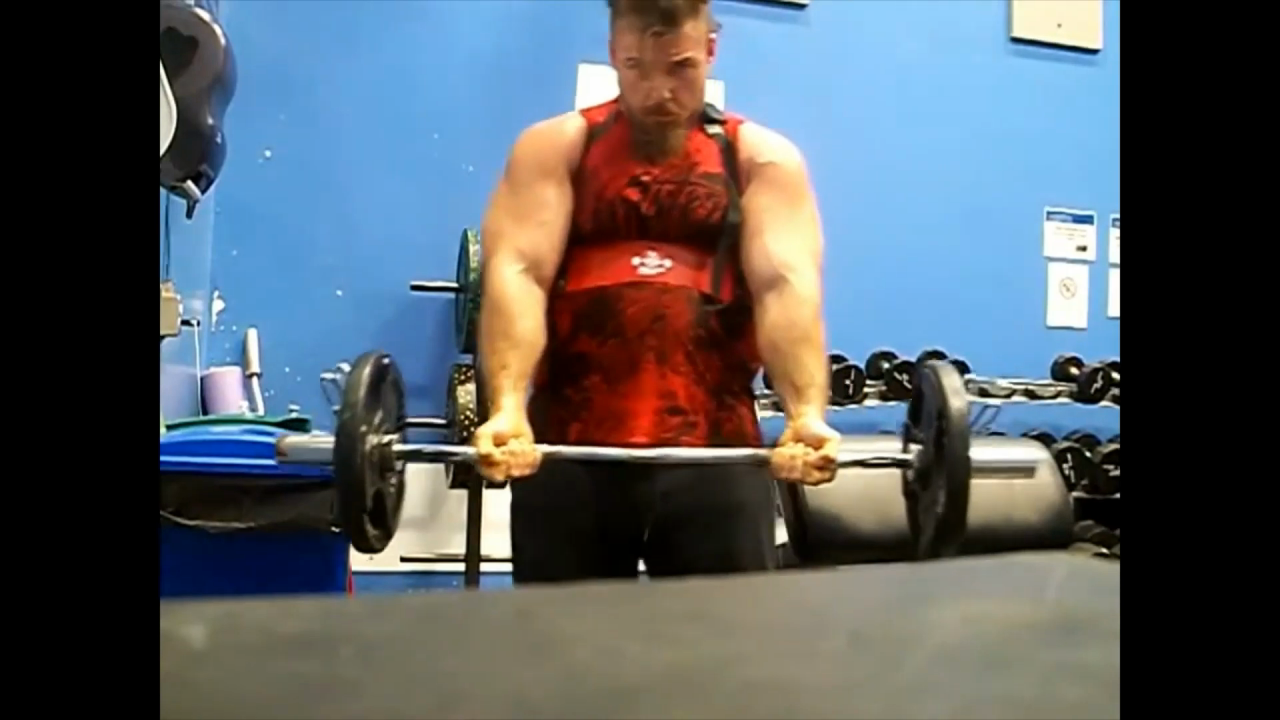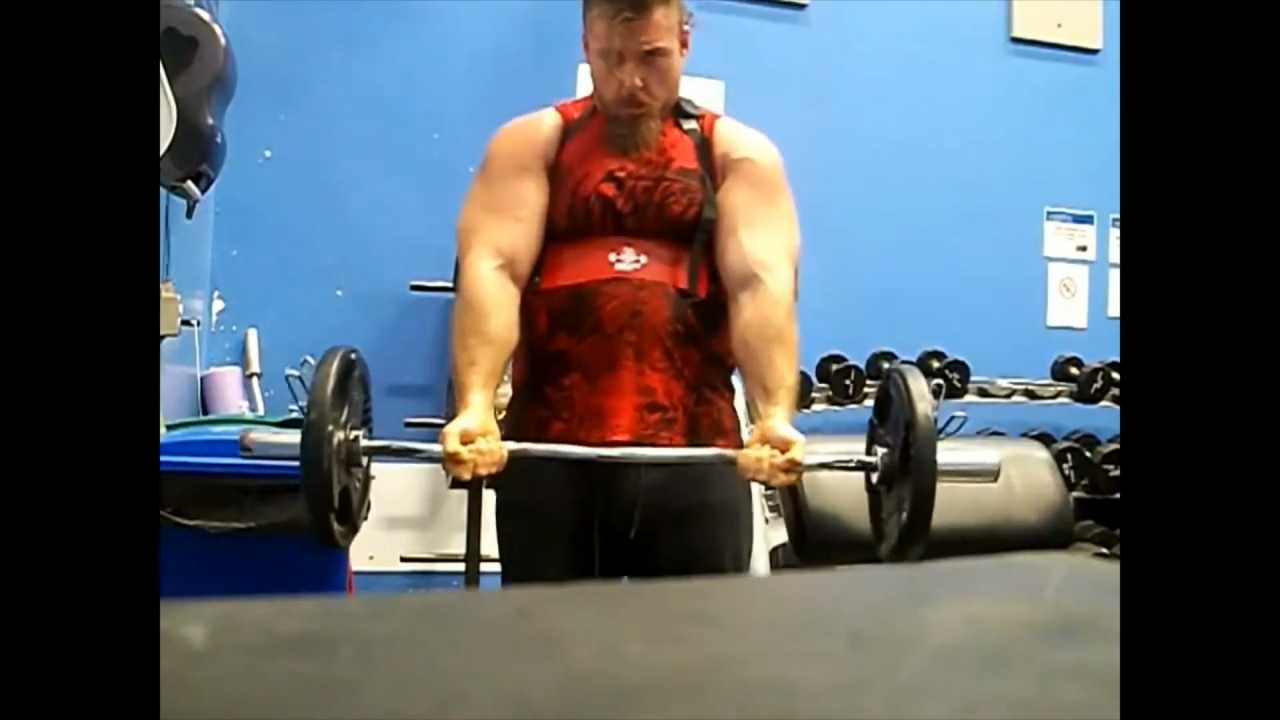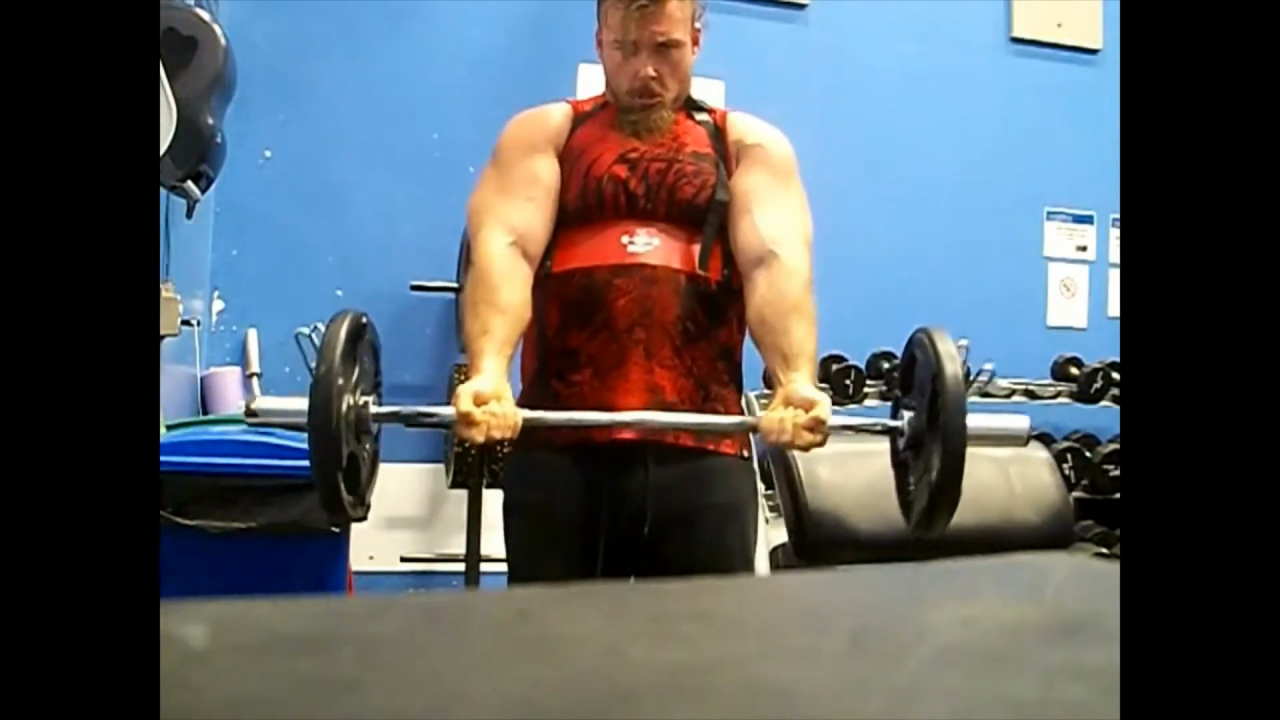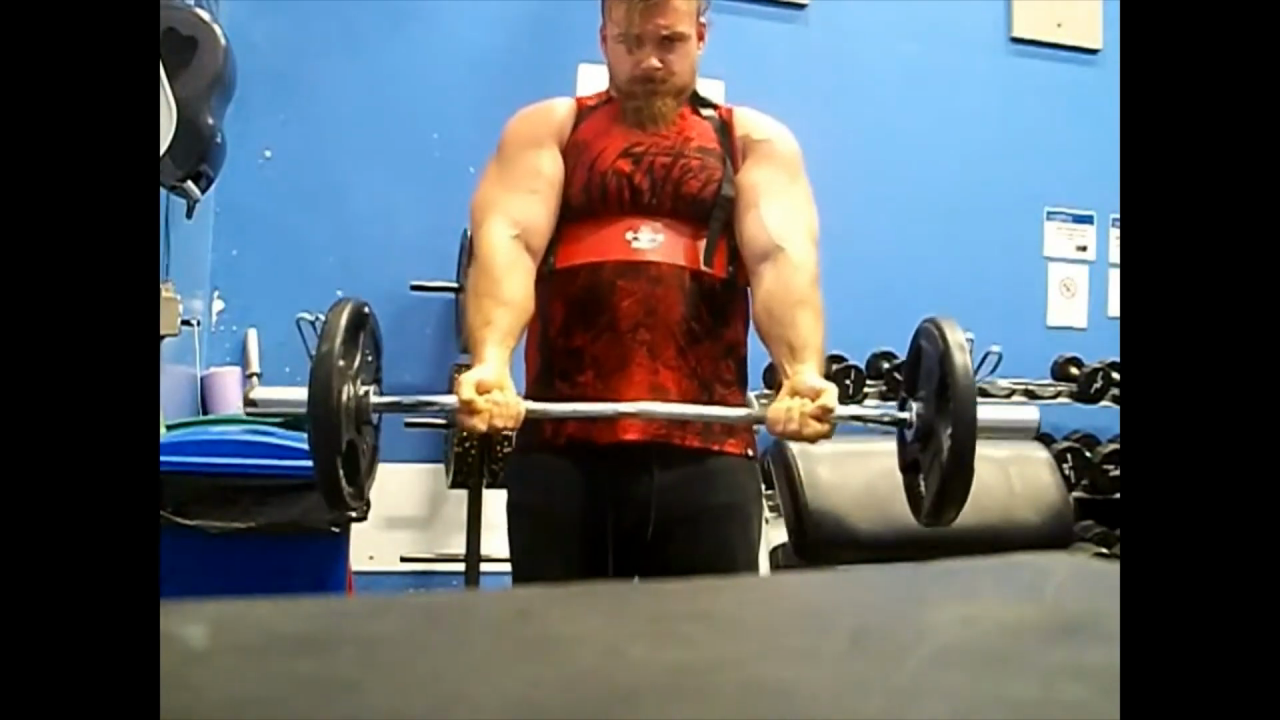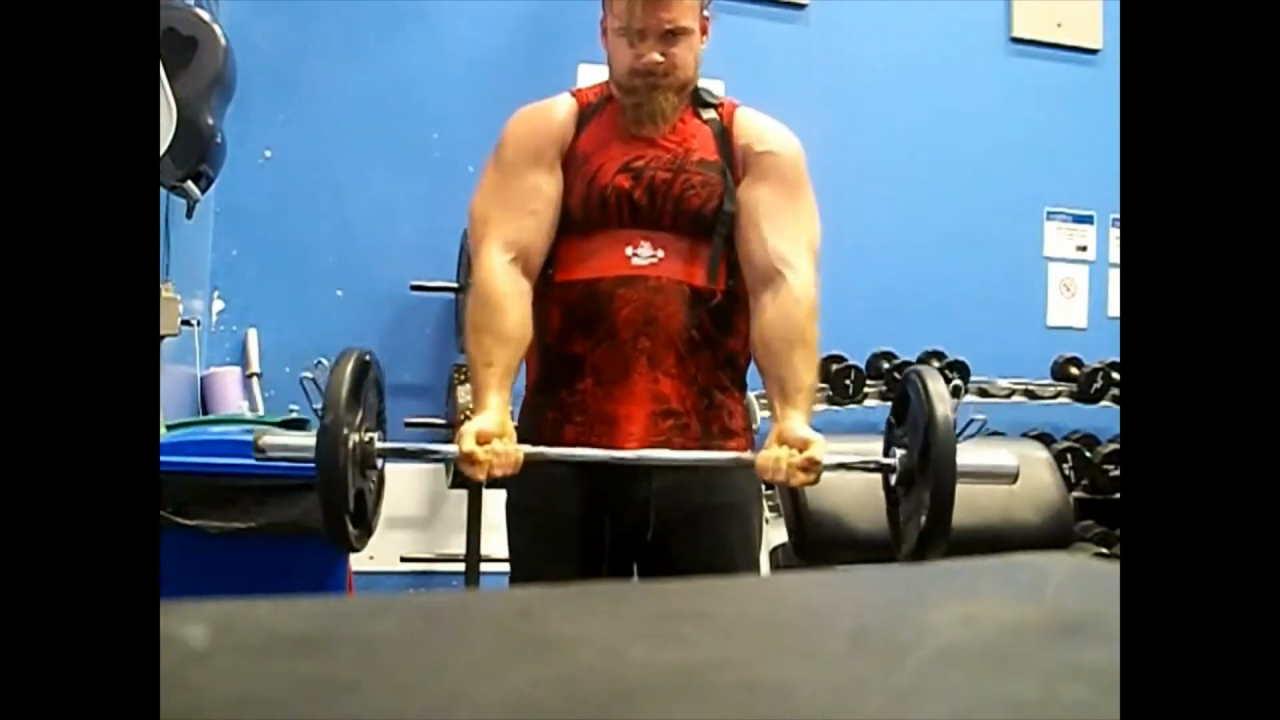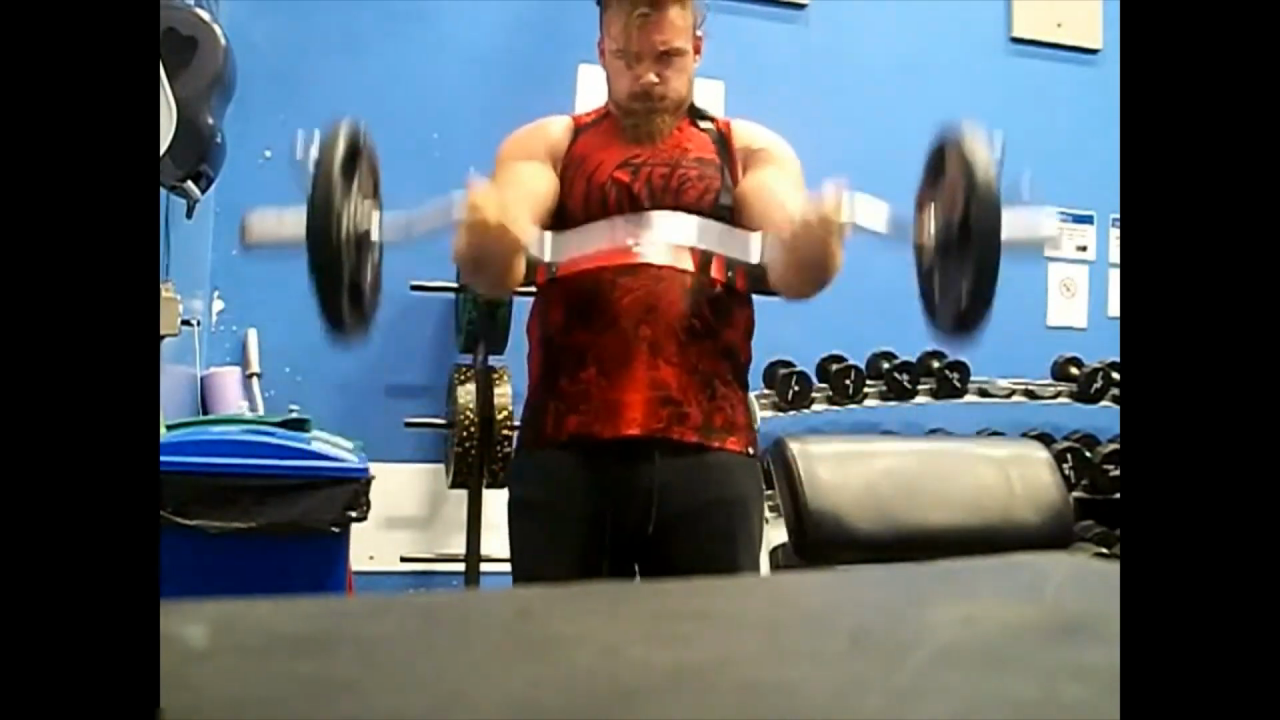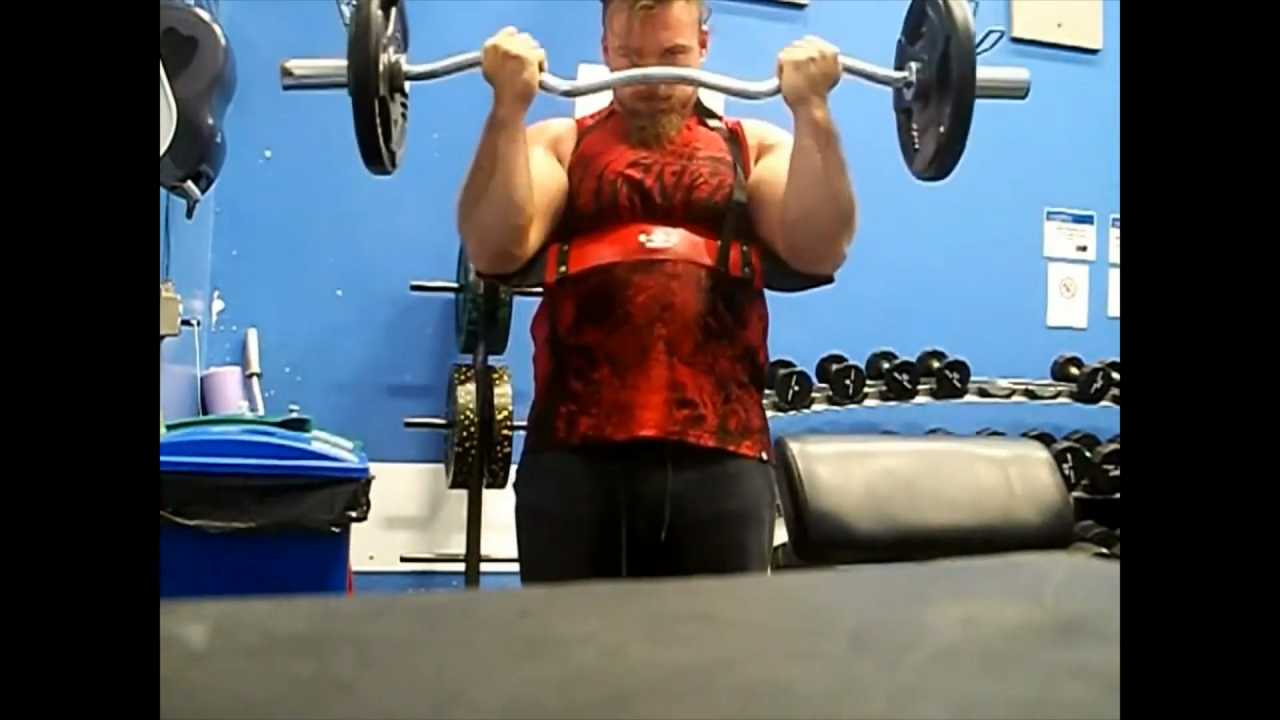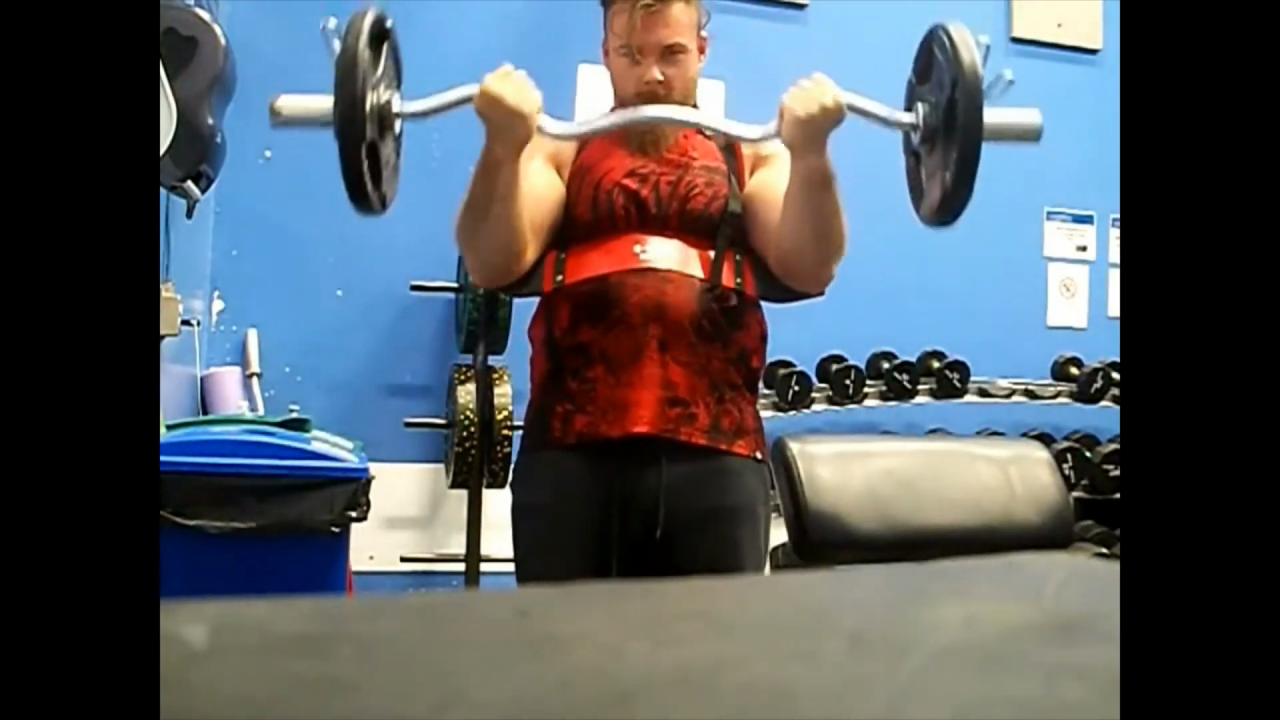
dt=0.4s
person 1, frame 1
left shoulder: (761, 157)
right shoulder: (555, 148)
left elbow: (786, 285)
right elbow: (516, 273)
left wrist: (807, 413)
right wrist: (507, 407)
left hip: (714, 453)
right hip: (570, 452)
person 1, frame 2
left shoulder: (738, 153)
right shoulder: (531, 144)
left elbow: (762, 284)
right elbow: (491, 270)
left wrist: (775, 416)
right wrist: (475, 404)
left hip: (693, 453)
right hip: (551, 448)
person 1, frame 3
left shoulder: (749, 144)
right shoulder: (542, 134)
left elbow: (776, 262)
right elbow: (503, 250)
left wrist: (797, 381)
right wrist: (487, 372)
left hip: (702, 449)
right hip: (560, 444)
person 1, frame 4
left shoulder: (755, 139)
right shoulder: (546, 128)
left elbow: (782, 257)
right elbow: (506, 242)
left wrist: (803, 374)
right wrist: (490, 363)
left hip: (706, 450)
right hip: (564, 443)
person 1, frame 5
left shoulder: (758, 143)
right shoulder: (546, 129)
left elbow: (785, 280)
right elbow: (502, 263)
left wrist: (793, 418)
right wrist: (491, 407)
left hip: (706, 451)
right hip: (563, 447)
person 1, frame 6
left shoulder: (748, 149)
right shoulder: (549, 144)
left elbow: (794, 266)
right elbow: (491, 260)
left wrist: (814, 238)
right wrist: (488, 236)
left hip: (707, 446)
right hip: (567, 444)
person 1, frame 7
left shoulder: (756, 146)
right shoulder: (555, 144)
left elbow: (821, 251)
right elbow: (493, 249)
left wrist: (810, 110)
right wrist: (508, 106)
left hip: (719, 451)
right hip: (575, 447)
person 1, frame 8
left shoulder: (755, 155)
right shoulder: (553, 152)
left elbow: (810, 268)
right elbow: (492, 264)
left wrist: (808, 148)
right wrist: (500, 147)
left hip: (715, 450)
right hip: (572, 448)
